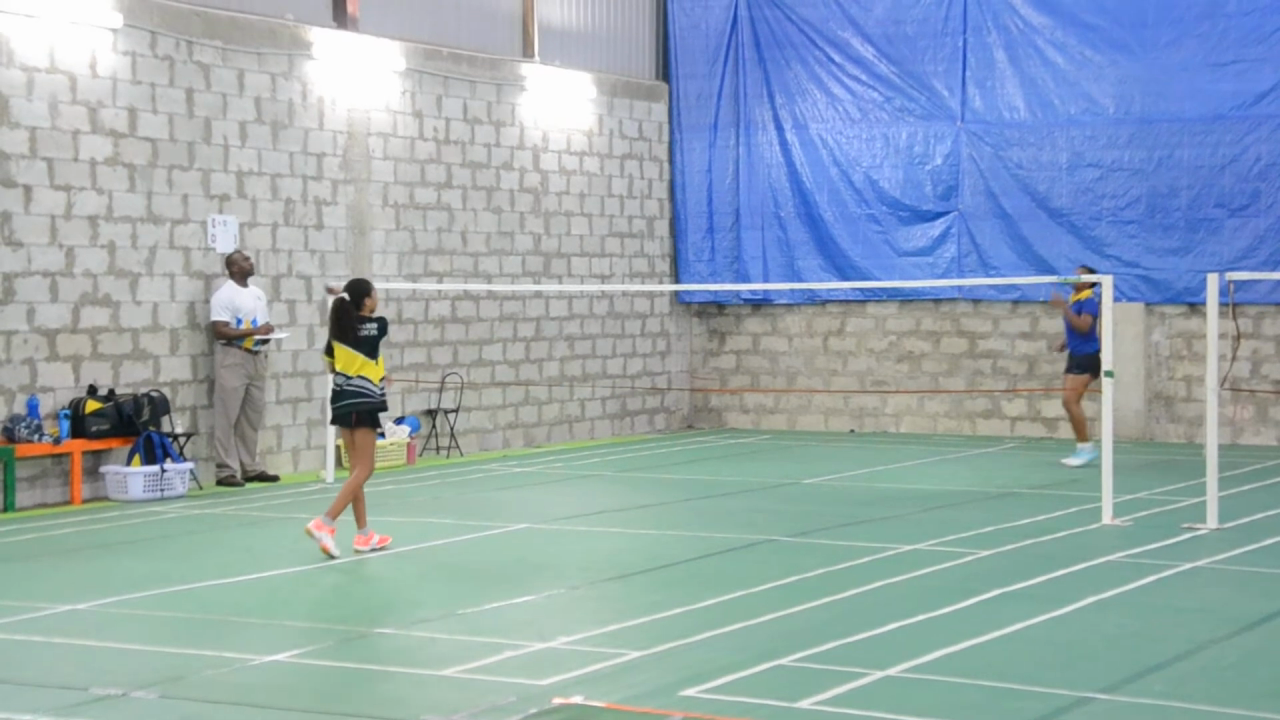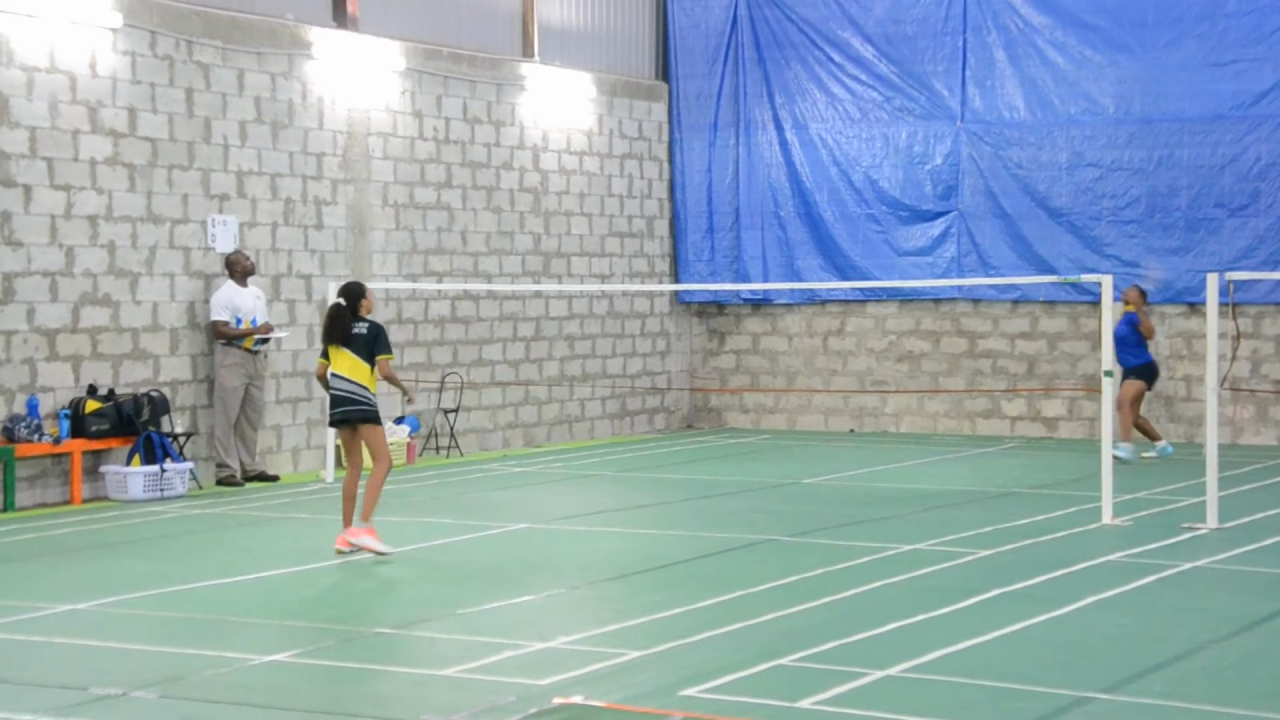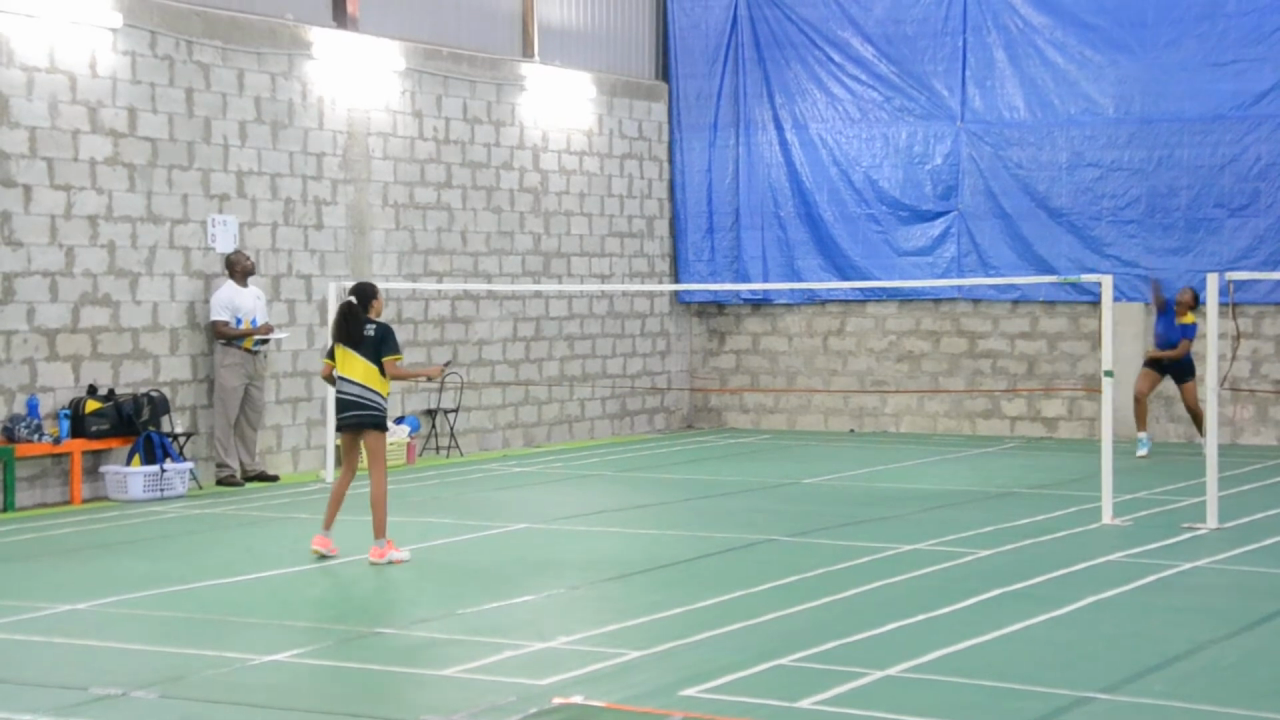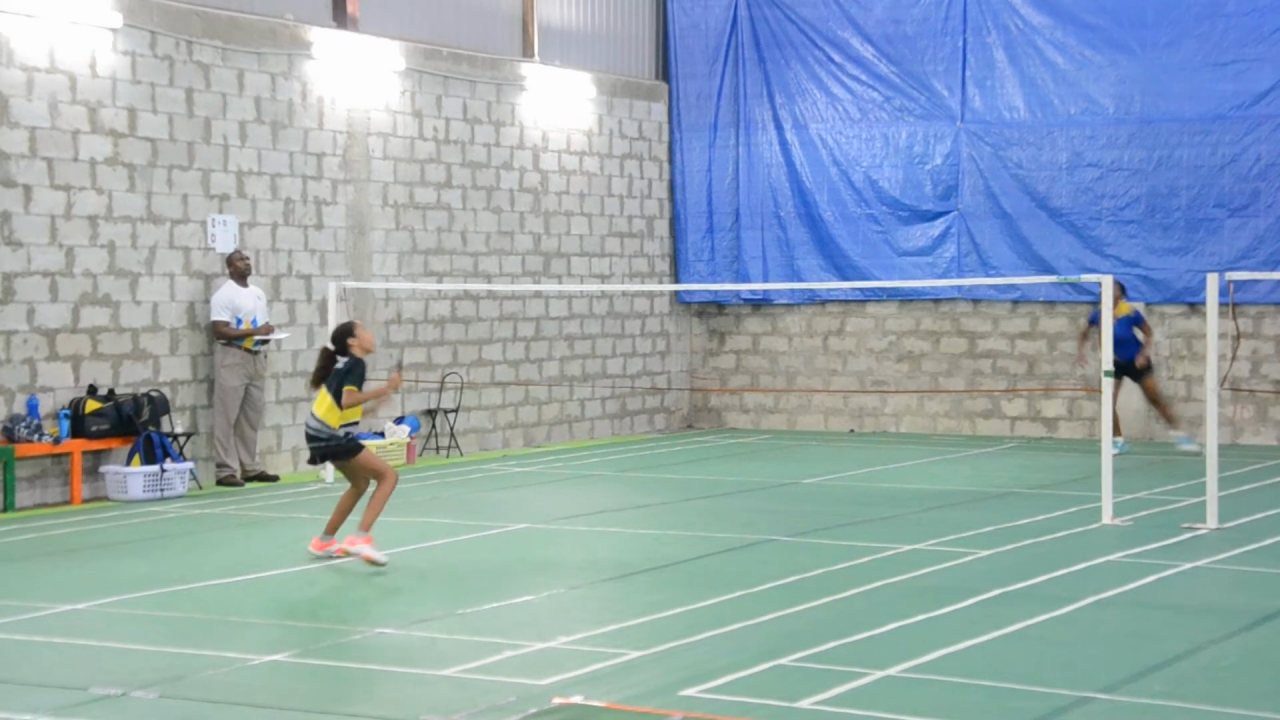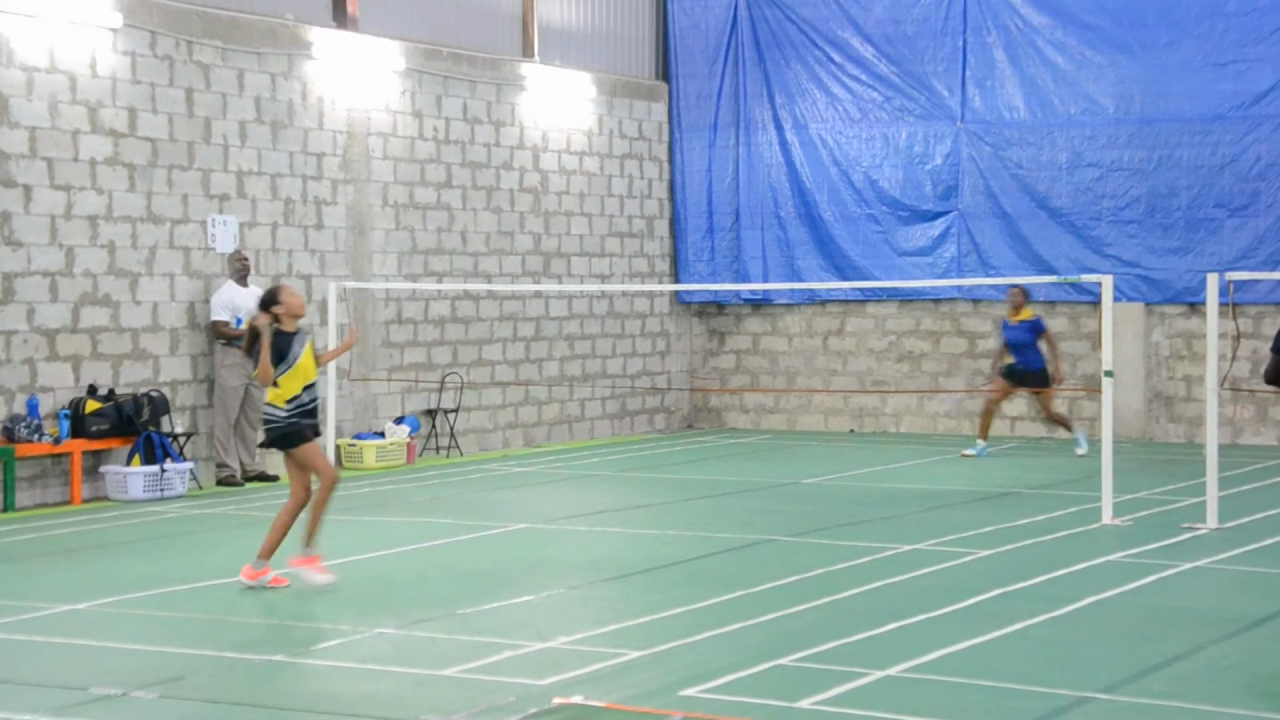
dt=0.5s
person 1, frame 1
left shoulder: (338, 329)
right shoulder: (378, 325)
left elbow: (331, 366)
left hip: (342, 401)
right hip: (364, 403)
left knee: (356, 468)
right knee: (363, 469)
left ankle: (363, 535)
right ankle: (324, 524)
person 1, frame 2
left shoulder: (335, 331)
right shoulder: (374, 330)
left elbow: (320, 372)
right elbow: (384, 370)
right wrist: (404, 389)
left hip: (339, 403)
right hip: (361, 402)
left knee: (353, 467)
right knee: (382, 463)
left ankle: (346, 535)
right ankle: (362, 528)
person 1, frame 3
left shoulder: (344, 332)
right shoulder: (382, 331)
left elbow: (326, 373)
right elbow: (392, 371)
right wrist: (427, 372)
left hip: (345, 406)
right hip: (370, 407)
left knee: (347, 470)
right knee: (378, 473)
left ankle: (324, 537)
right ankle: (380, 546)
person 1, frame 4
left shoulder: (342, 364)
right shoulder: (356, 364)
right elbow: (347, 402)
left wrist: (376, 400)
right wrist: (385, 389)
left hip: (321, 435)
right hip: (333, 437)
left knee: (360, 483)
right knee: (388, 476)
left ankle: (325, 541)
right ankle: (360, 537)
person 1, frame 5
left shoulder: (301, 337)
right shoulder: (274, 340)
left elbow: (314, 363)
right elbow: (264, 379)
left wrist: (347, 344)
right wrist: (265, 334)
left hip: (300, 422)
right hip: (285, 423)
left knee: (300, 495)
right knee: (329, 476)
left ankle: (258, 568)
right ankle: (306, 555)
person 2, frame 1
left shoulder: (258, 293)
right shoulder: (224, 295)
right elbow: (220, 332)
left wrist: (267, 332)
right wrist: (253, 332)
left hip: (256, 357)
right hip: (233, 358)
left knee: (253, 416)
right knee: (228, 417)
left ankle: (251, 467)
right ankle: (226, 471)
person 2, frame 2
left shoulder: (257, 293)
right shoulder: (224, 295)
right elbow: (219, 331)
left wrist: (267, 332)
right wrist: (253, 331)
left hip: (256, 357)
right hip: (232, 358)
left knee: (252, 415)
right knee: (228, 417)
left ankle: (251, 467)
right ankle: (226, 471)
person 2, frame 3
left shoulder: (258, 293)
right shoulder: (224, 295)
right elbow: (219, 331)
left wrist: (267, 332)
right wrist: (253, 331)
left hip: (256, 357)
right hip: (232, 358)
left knee: (253, 416)
right knee: (227, 417)
left ankle: (251, 467)
right ankle: (225, 471)
person 2, frame 4
left shoulder: (258, 293)
right shoulder: (224, 295)
right elbow: (220, 331)
left wrist: (267, 332)
right wrist: (254, 332)
left hip: (256, 357)
right hip: (232, 358)
left knee: (252, 416)
right knee: (228, 417)
left ankle: (250, 467)
right ankle: (226, 470)
person 2, frame 5
left shoulder: (259, 293)
right shoulder: (224, 294)
right elbow: (219, 331)
right hip: (232, 358)
left knee: (252, 416)
right knee: (227, 417)
left ankle: (251, 467)
right ankle: (226, 471)
person 3, frame 1
left shoulder: (1089, 301)
right shoulder: (1073, 300)
left elbow: (1083, 328)
left wrist: (1064, 308)
right wrist: (1066, 341)
left hip: (1088, 357)
right hip: (1075, 356)
left knee: (1070, 401)
right knee: (1069, 402)
left ankle: (1085, 449)
right ankle: (1086, 448)
person 3, frame 2
left shoulder: (1133, 314)
right shoulder: (1128, 316)
left elbow: (1149, 335)
left wrist: (1138, 308)
left hip: (1142, 369)
right hip: (1130, 369)
left knee: (1122, 401)
right knee: (1132, 412)
left ankle: (1125, 447)
right ankle: (1162, 445)
person 3, frame 3
left shoulder: (1190, 325)
right shoulder: (1166, 308)
left elbow: (1181, 353)
right elbow: (1156, 295)
left wrist: (1159, 354)
right wrist: (1156, 286)
left hip: (1180, 365)
right hip: (1155, 360)
left knee: (1192, 406)
right knee: (1139, 393)
right ankle: (1143, 439)
person 3, frame 4
left shoulder: (1132, 313)
right shoulder: (1098, 314)
left elbow: (1148, 333)
right elbow: (1084, 334)
left wrist: (1143, 355)
right wrist: (1081, 352)
left hip: (1137, 361)
right hip: (1114, 362)
left knee: (1156, 400)
left ankle: (1180, 436)
right ankle: (1118, 441)
person 3, frame 5
left shoulder: (1033, 320)
right shoulder: (1006, 322)
left elbow: (1051, 343)
left wrist: (1057, 368)
right wrist: (994, 366)
left hip: (1035, 370)
right hip: (1015, 369)
left knee: (1049, 414)
right knee: (990, 402)
left ankle: (1077, 436)
right ankle: (981, 445)
